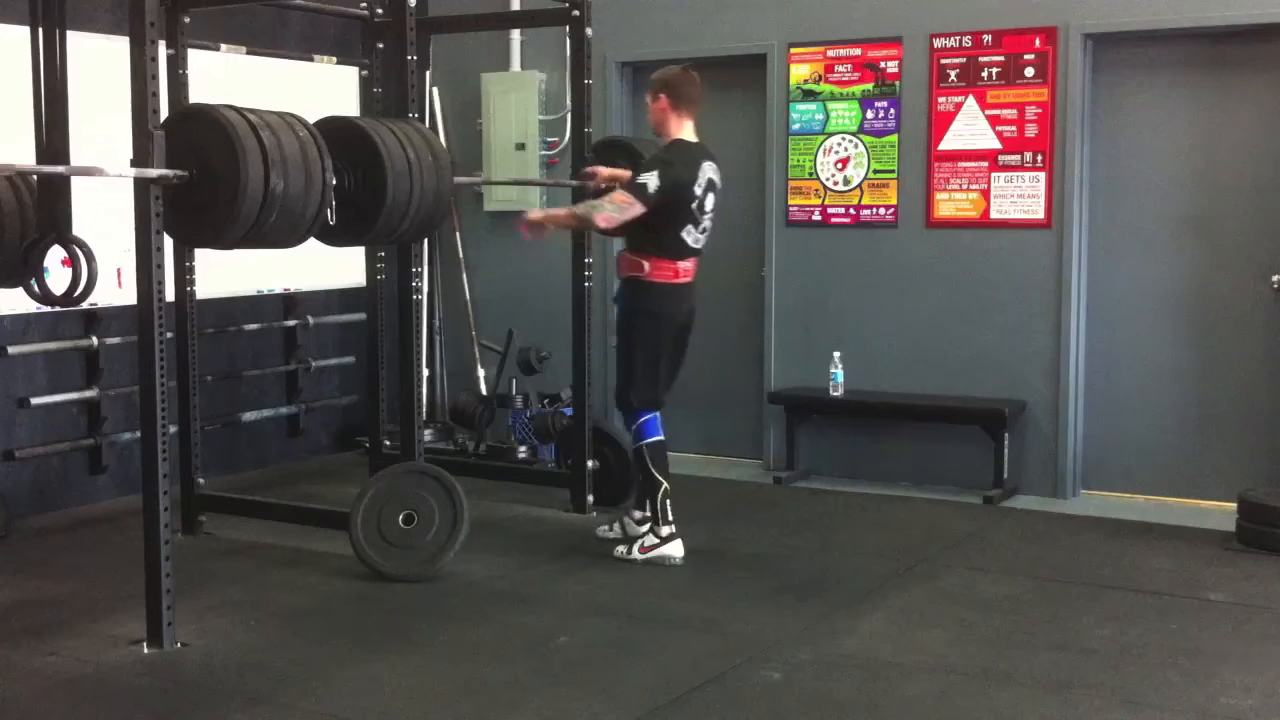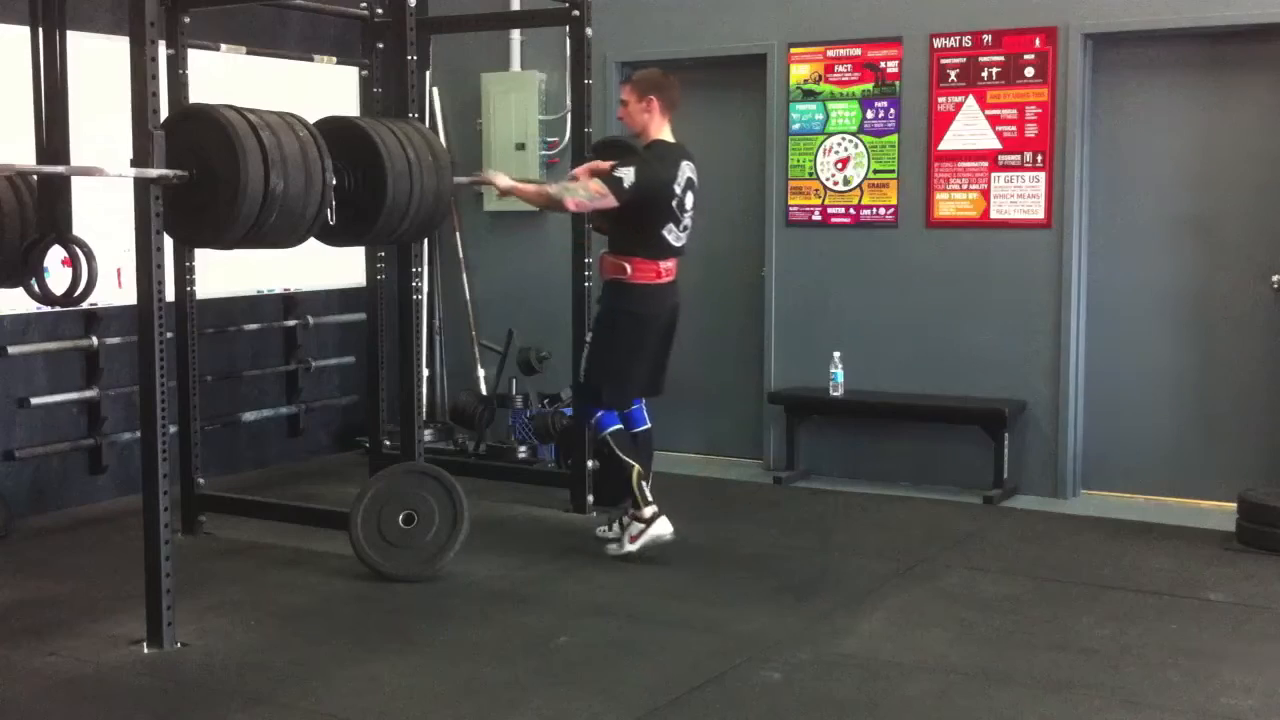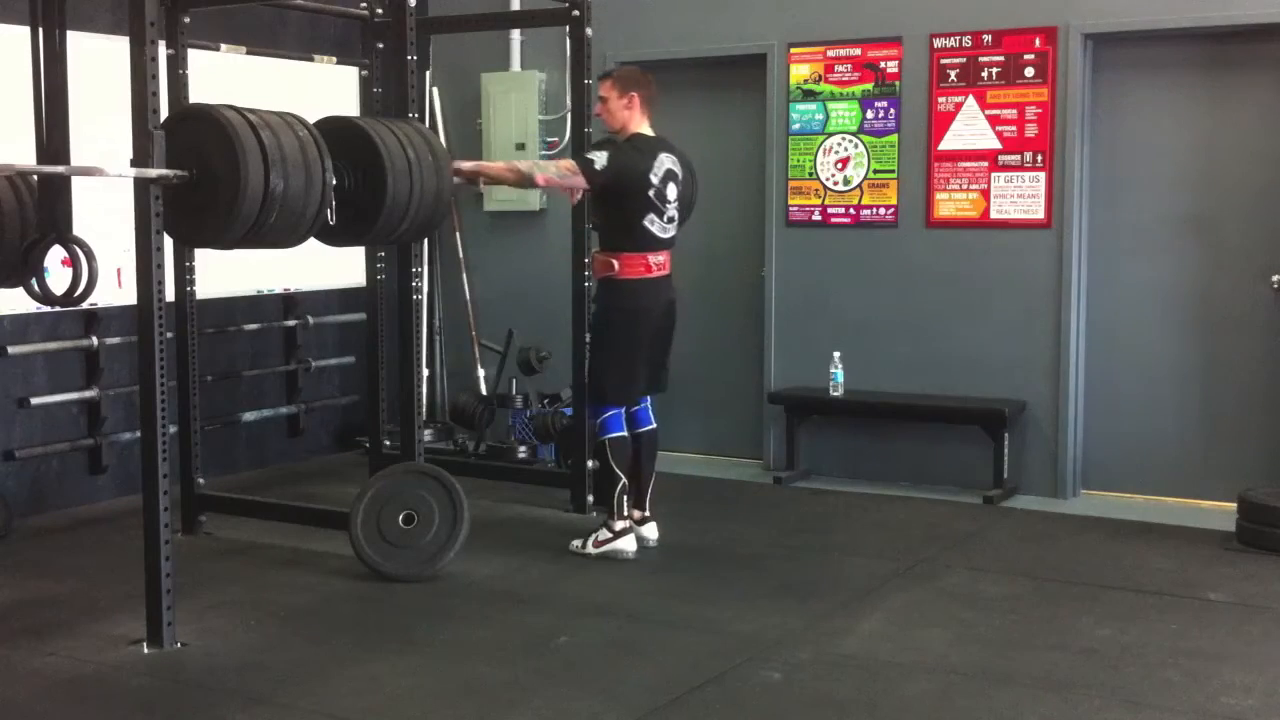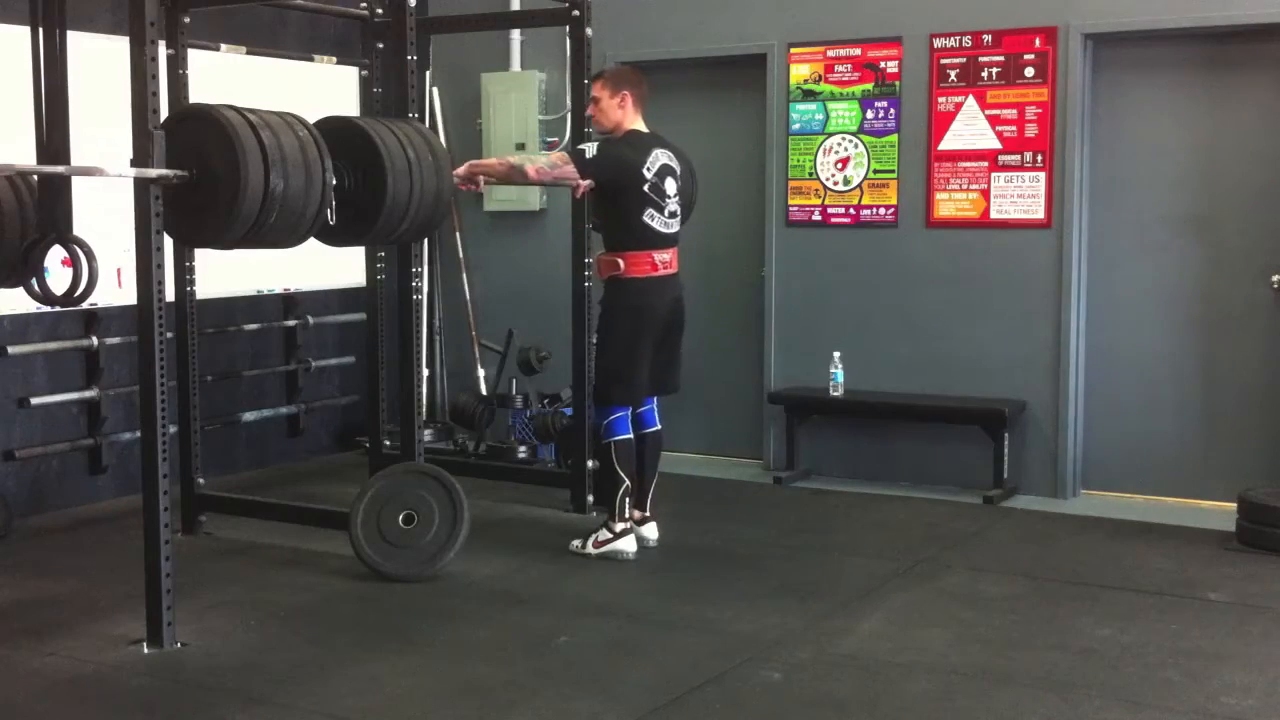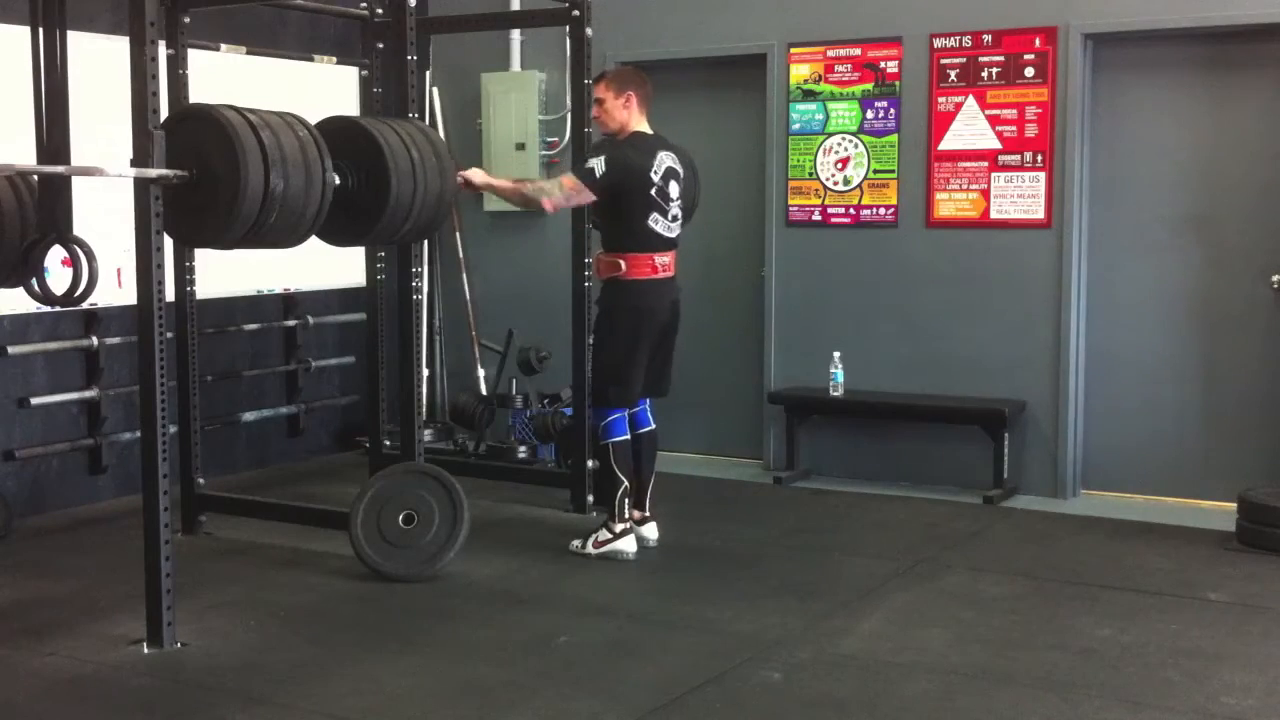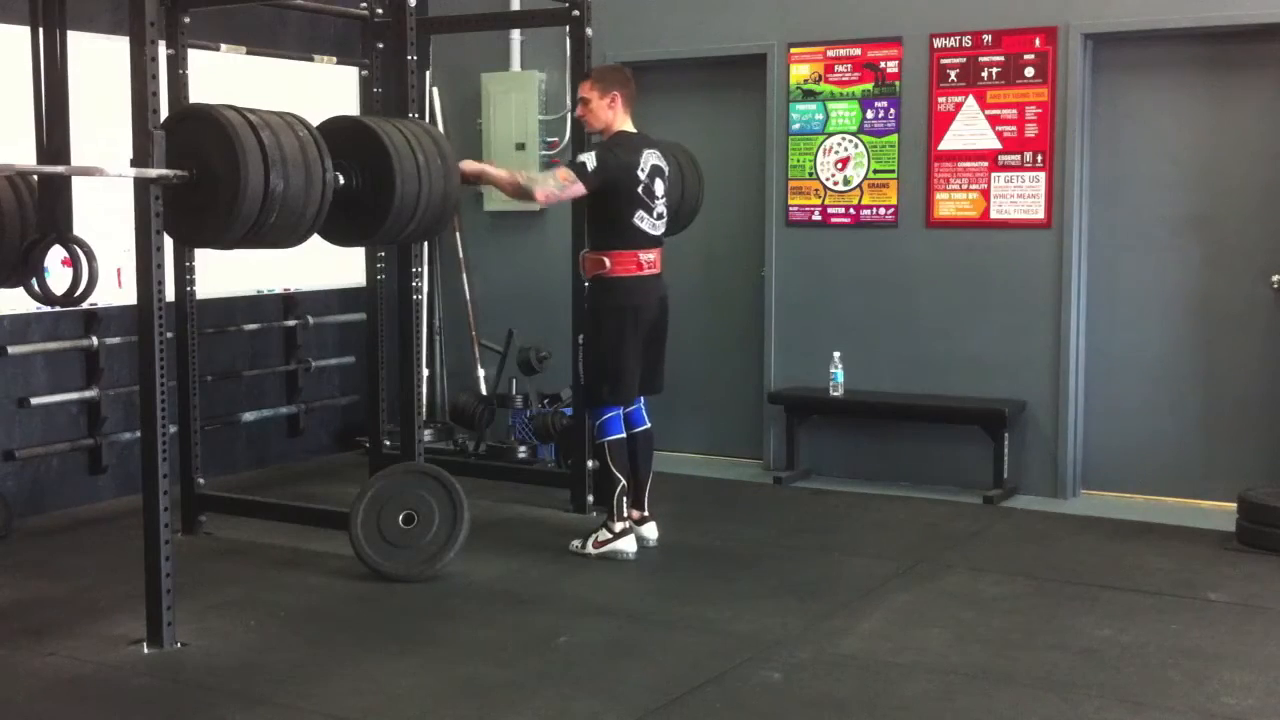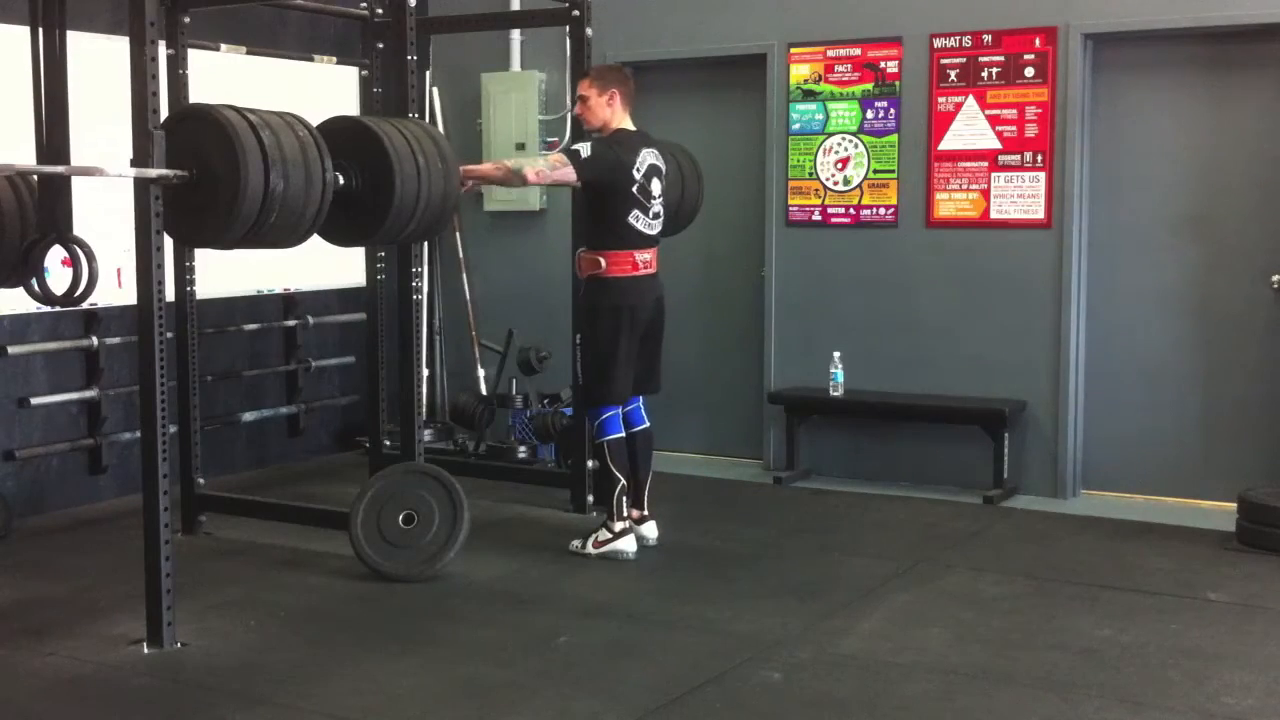
dt=0.2s
person 1, frame 1
left shoulder: (667, 163)
right shoulder: (704, 161)
left elbow: (604, 216)
left wrist: (544, 217)
right wrist: (619, 177)
left hip: (651, 295)
right hip: (678, 294)
left knee: (639, 408)
right knee: (644, 403)
left ankle: (662, 533)
right ankle: (644, 513)
person 1, frame 2
left shoulder: (648, 166)
right shoulder: (680, 160)
left elbow: (573, 200)
left wrist: (509, 187)
right wrist: (601, 168)
left hip: (633, 297)
right hip: (661, 295)
left knee: (598, 403)
right knee: (629, 402)
left ankle: (645, 512)
right ankle: (634, 511)
person 1, frame 3
left shoulder: (625, 157)
right shoulder: (666, 154)
left elbow: (541, 175)
left wrist: (476, 168)
right wrist: (589, 181)
left hip: (626, 293)
right hip: (658, 290)
left knee: (608, 405)
right knee: (638, 402)
left ankle: (619, 526)
right ankle: (641, 516)
person 1, frame 4
left shoulder: (616, 153)
right shoulder: (664, 151)
left elbow: (534, 167)
left wrist: (473, 168)
right wrist: (595, 186)
left hip: (633, 292)
right hip: (666, 288)
left knee: (615, 406)
right knee: (644, 403)
left ankle: (619, 528)
right ankle: (642, 516)
person 1, frame 5
left shoulder: (622, 157)
right shoulder: (668, 154)
left elbow: (548, 198)
left wrist: (485, 181)
right wrist: (601, 195)
left hip: (630, 293)
right hip: (663, 291)
left knee: (611, 407)
right knee: (638, 403)
left ankle: (619, 528)
right ankle: (642, 516)
person 1, frame 6
left shoulder: (611, 155)
right shoulder: (650, 151)
left elbow: (541, 189)
left wrist: (479, 170)
left hip: (618, 291)
right hip: (649, 288)
left knee: (606, 405)
right knee: (632, 402)
left ankle: (618, 528)
right ankle: (640, 516)
person 1, frame 7
left shoulder: (607, 151)
right shoulder: (648, 149)
left elbow: (532, 170)
left wrist: (468, 172)
left hip: (613, 291)
right hip: (645, 287)
left knee: (604, 405)
right knee: (630, 401)
left ankle: (618, 527)
right ankle: (640, 515)
